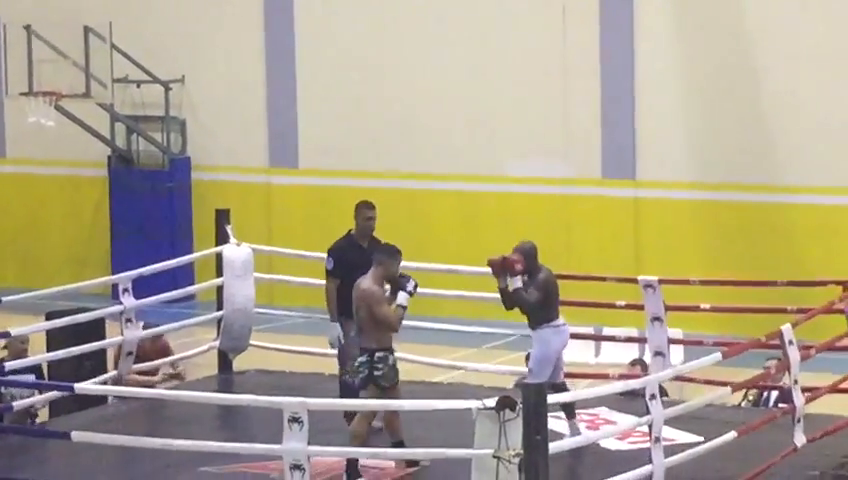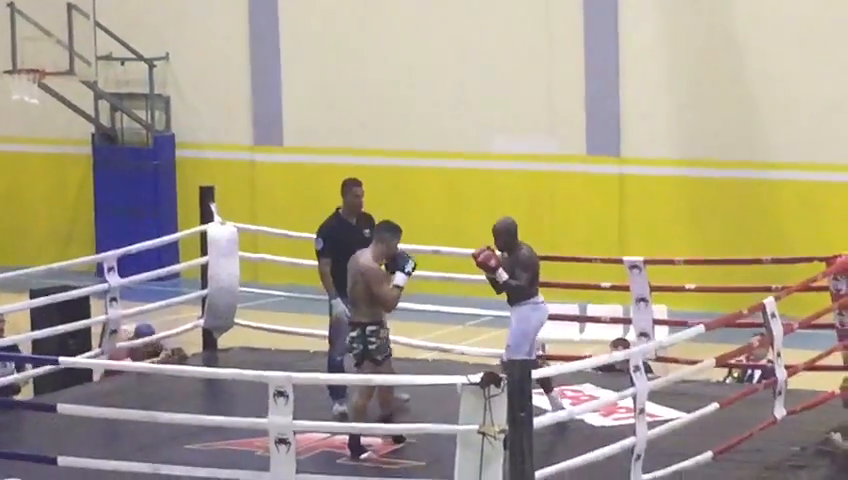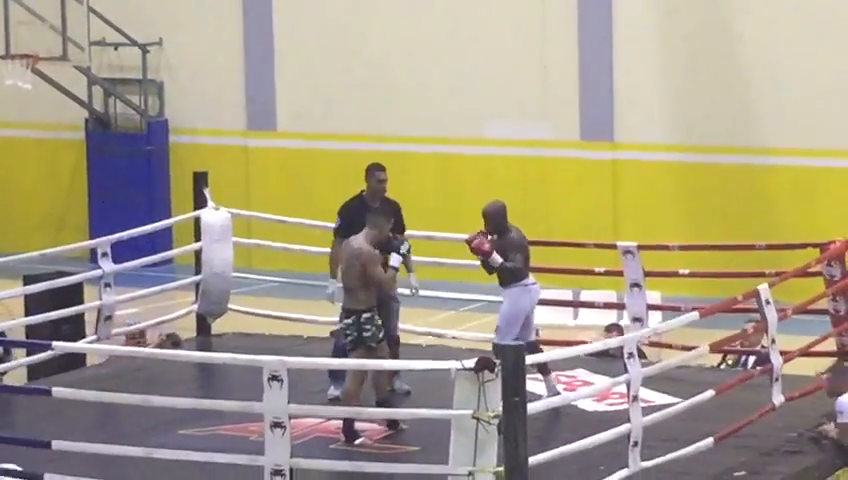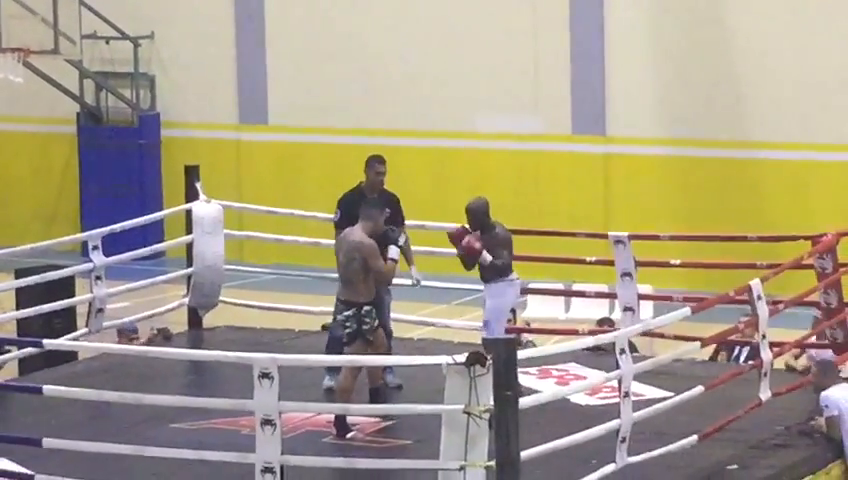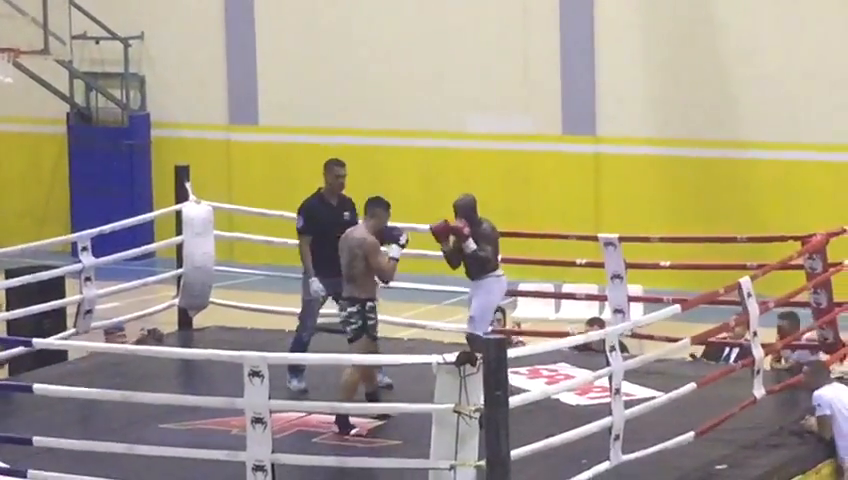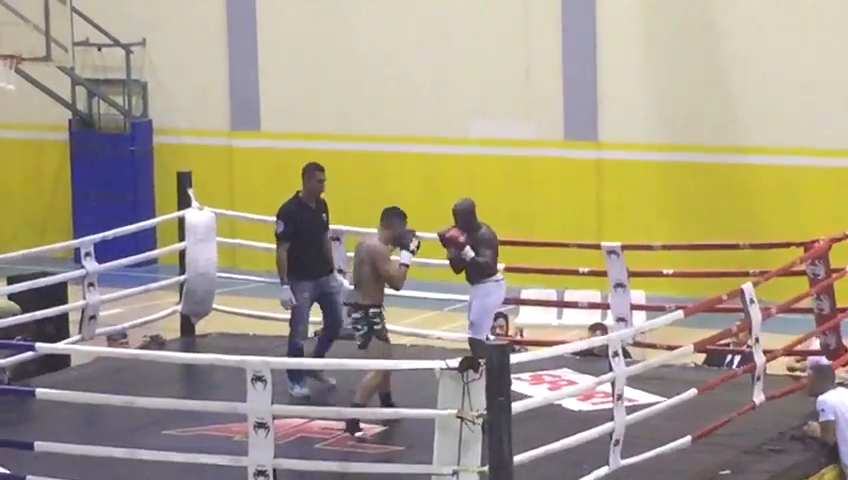
dt=0.4s
person 1, frame 1
left shoulder: (368, 284)
right shoulder: (371, 290)
right elbow: (393, 324)
left wrist: (396, 293)
right wrist: (404, 295)
left hip: (381, 354)
right hip: (374, 357)
right knee: (366, 413)
person 1, frame 2
left shoulder: (361, 256)
right shoulder: (370, 267)
right elbow: (389, 304)
left wrist: (391, 270)
right wrist: (402, 274)
left hip: (371, 327)
right hip: (365, 331)
right knee: (367, 388)
right ankle: (354, 444)
person 1, frame 3
left shoulder: (352, 243)
right shoulder: (365, 251)
right elbow: (385, 285)
left wrist: (385, 254)
right wrist: (396, 256)
left hip: (366, 314)
right hip: (359, 318)
left knee: (384, 361)
right knee: (358, 374)
right ankle: (348, 430)
person 1, frame 4
left shoulder: (345, 235)
right shoulder: (365, 244)
right elbow: (386, 276)
left wrist: (386, 245)
right wrist: (395, 248)
left hip: (353, 305)
right hip: (357, 310)
left knee: (380, 348)
right knee: (353, 367)
left ankle: (377, 402)
right ankle: (340, 422)
person 1, frame 5
left shoulder: (349, 234)
right shoulder: (367, 241)
right elbow: (386, 276)
right wrist: (396, 247)
left hip: (353, 302)
right hip: (360, 306)
left knee: (370, 357)
right knee: (358, 364)
left ankle: (372, 404)
right ankle: (342, 419)
person 1, frame 6
left shoulder: (369, 243)
right shoulder: (377, 249)
right elbow: (396, 283)
left wrist: (398, 248)
right wrist: (407, 253)
left hip: (365, 309)
right hip: (365, 312)
left knee: (383, 360)
right knee: (379, 367)
left ankle: (387, 404)
right ankle: (353, 418)
person 2, frame 1
left shoulder: (376, 245)
right shoulder: (340, 249)
right elbow: (331, 287)
right wrist: (334, 323)
right hip: (348, 320)
right knee: (348, 371)
right ankle: (352, 419)
person 2, frame 2
left shoulder: (368, 221)
right shoulder: (329, 227)
right elbow: (323, 266)
right wrist: (334, 300)
right hip: (344, 296)
right knee: (338, 350)
right ankle: (339, 399)
person 2, frame 3
left shoulder: (392, 207)
right shoulder: (350, 208)
left elbow: (400, 241)
right elbow: (337, 245)
left wrist: (411, 274)
right wrist: (333, 280)
left knee: (391, 331)
left ankle: (393, 377)
right ankle: (336, 382)
person 2, frame 4
left shoulder: (391, 200)
right shoulder: (349, 200)
left elbow: (400, 234)
right elbow: (340, 238)
left wrist: (412, 267)
left knee: (383, 324)
left ankle: (385, 370)
right ankle: (331, 373)
person 2, frame 5
left shoulder: (348, 205)
right shoulder: (310, 207)
right elbow: (304, 244)
right wrist: (313, 279)
left hip: (343, 276)
right hip: (319, 277)
right knee: (307, 328)
right ankle: (295, 374)
person 2, frame 6
left shoulder: (322, 206)
right shoulder: (289, 211)
right elbow: (281, 250)
left wrist: (333, 272)
right wrist: (284, 285)
left hip: (324, 277)
right hip: (301, 280)
left knee: (335, 324)
right knee: (300, 332)
left ankle: (315, 367)
right ankle: (296, 380)
person 3, frame 1
left shoulder: (543, 279)
right shoulder: (530, 277)
left elbow: (528, 304)
right elbow: (509, 304)
left wrist: (515, 278)
right wrist: (502, 278)
left hip: (549, 334)
right hip: (550, 332)
right knee: (556, 383)
right ankle: (575, 431)
person 3, frame 2
left shoulder: (524, 256)
right shoulder: (510, 255)
left elbow: (520, 288)
right elbow: (500, 288)
left wrist: (498, 272)
right wrist: (489, 270)
left hip: (528, 310)
right hip: (527, 309)
left knee: (512, 363)
right knee: (529, 360)
right ankle: (557, 406)
person 3, frame 3
left shoulder: (513, 239)
right shoulder: (500, 237)
left elbow: (516, 270)
right elbow: (491, 268)
left wrist: (493, 256)
right wrist: (483, 253)
left hip: (519, 292)
right hip: (521, 290)
left knee: (502, 345)
right knee: (529, 342)
right ankle: (551, 388)
person 3, frame 4
left shoulder: (499, 235)
right shoulder: (477, 231)
left elbow: (505, 268)
right elbow: (468, 265)
left wrist: (482, 255)
right wrist: (460, 247)
left hip: (503, 287)
right hip: (492, 287)
left knee: (490, 339)
right knee: (494, 337)
person 3, frame 5
left shoulder: (485, 230)
right shoulder: (464, 229)
left elbow: (487, 262)
right elbow: (454, 263)
left wrist: (466, 241)
right wrist: (443, 241)
left hip: (490, 283)
right hip: (479, 283)
left knee: (473, 335)
right knee: (478, 333)
person 3, frame 6
left shoulder: (484, 234)
right shoulder: (466, 233)
left elbow: (486, 267)
right elbow: (457, 268)
left wrist: (465, 249)
right wrist: (450, 247)
left hip: (489, 287)
right hip: (480, 287)
left knee: (475, 339)
right knee: (477, 336)
